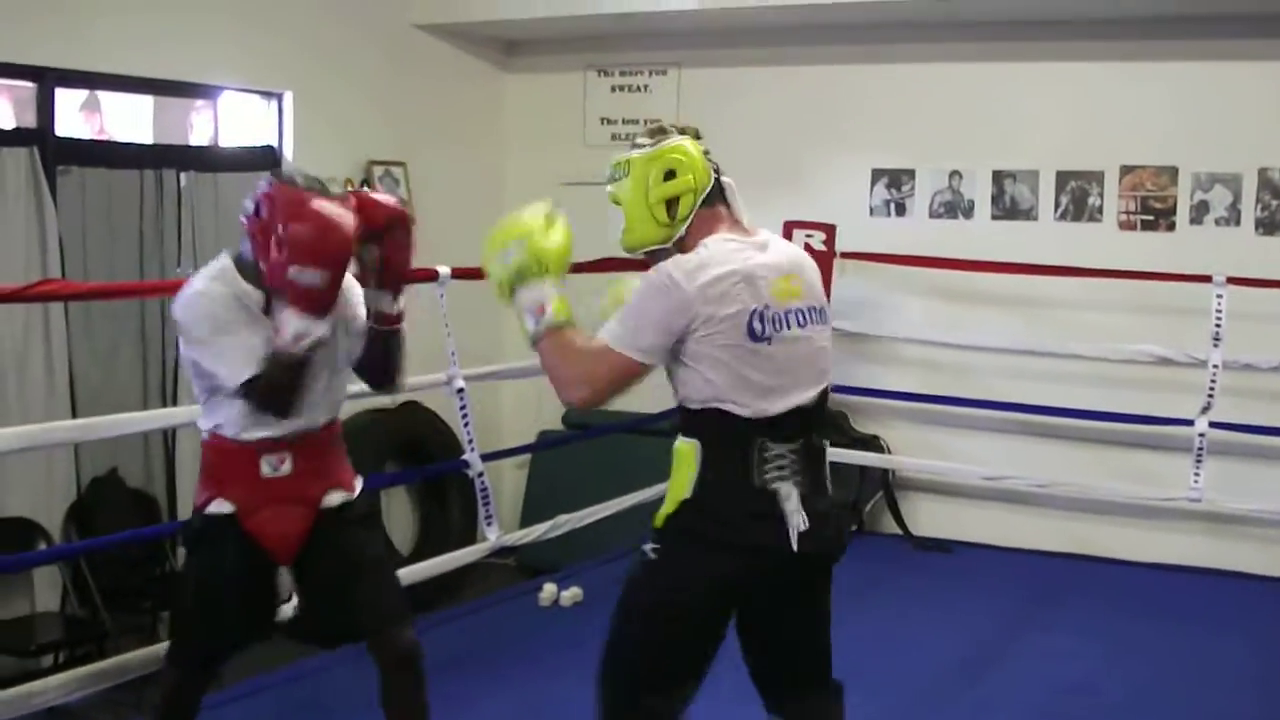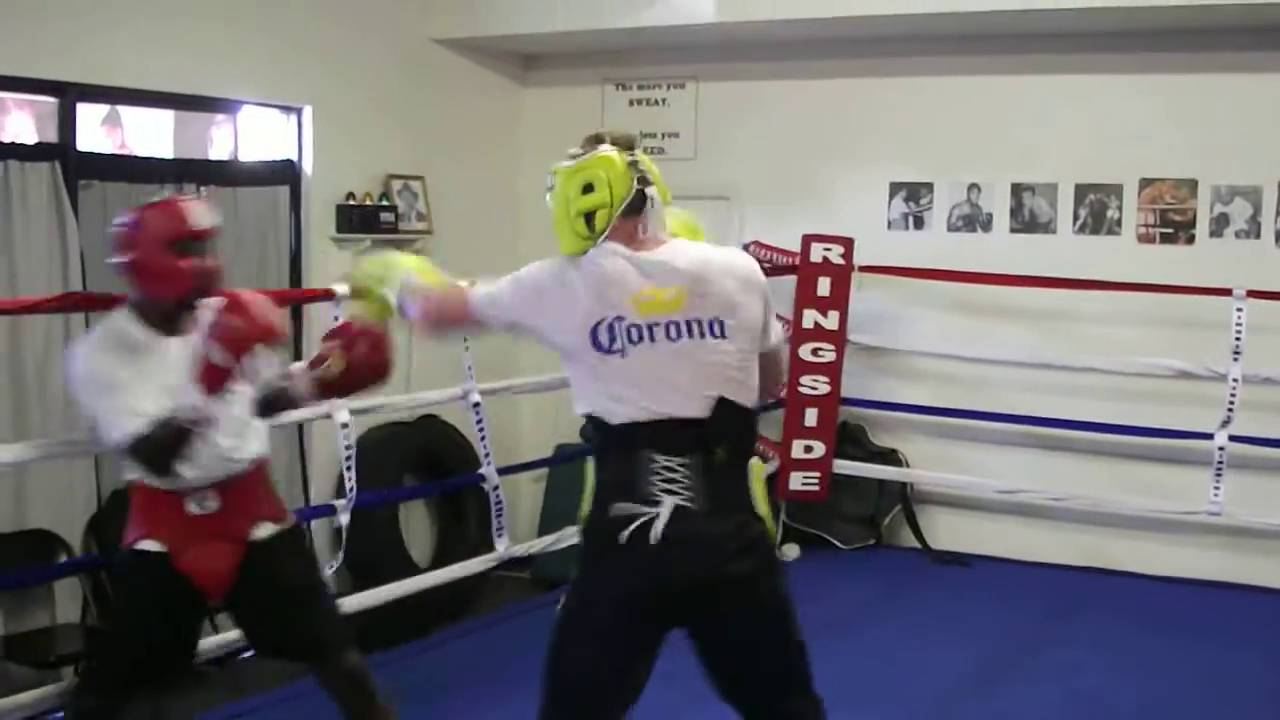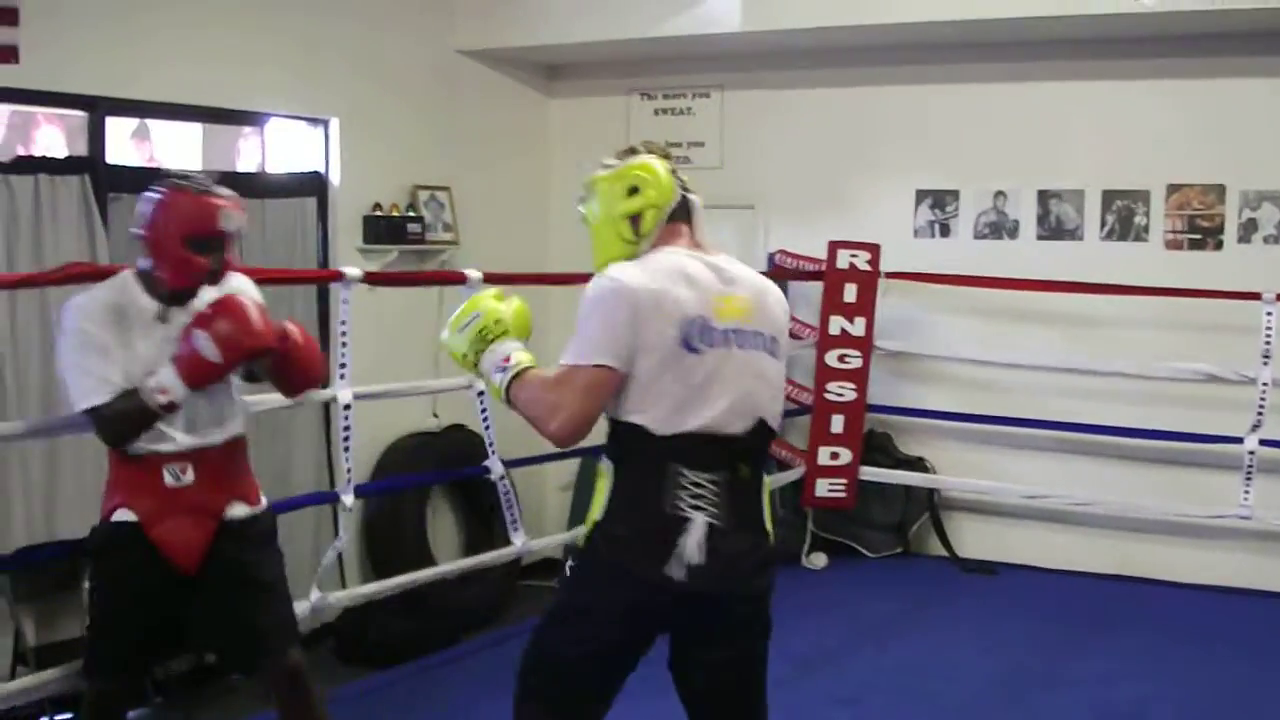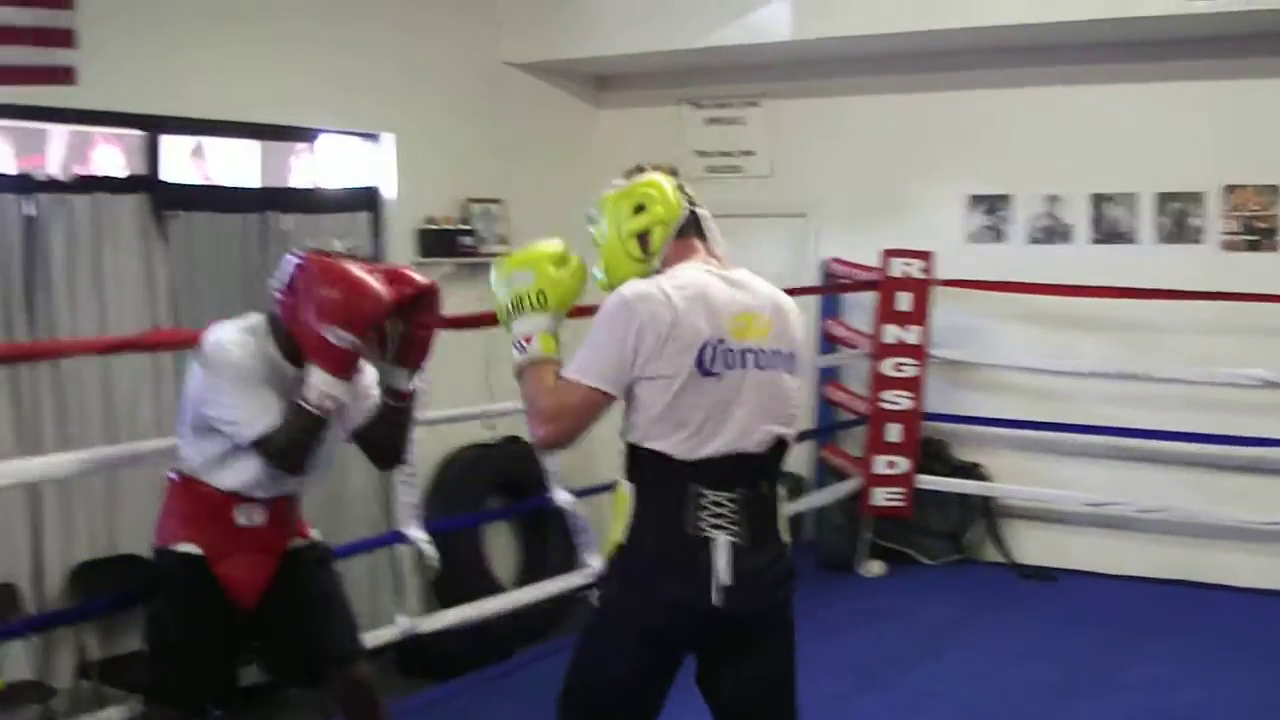
dt=0.3s
person 1, frame 1
left shoulder: (680, 279)
right shoulder: (798, 261)
left elbow: (582, 388)
left wrist: (533, 290)
left hip: (716, 523)
right hip: (808, 519)
person 1, frame 2
left shoulder: (561, 284)
right shoulder: (736, 272)
left elbow: (442, 306)
right elbow: (773, 381)
left wrist: (389, 279)
left hip: (629, 540)
right hip: (732, 535)
person 1, frame 3
left shoulder: (627, 287)
right shoulder: (766, 295)
left elbow: (563, 421)
left wrist: (499, 355)
left hip: (632, 551)
right hip: (738, 551)
person 1, frame 4
left shoulder: (641, 305)
right shoulder: (780, 308)
left elbow: (550, 427)
left wrist: (531, 323)
left hip: (661, 567)
right hip: (759, 566)
person 2, frame 1
left shoulder: (331, 276)
right shoulder: (203, 299)
left elbow: (382, 379)
right elbow: (276, 399)
left wrist: (385, 287)
right wrist: (304, 303)
left hip: (325, 482)
right hip: (238, 491)
left knee: (396, 640)
right knee: (194, 657)
person 2, frame 2
left shoulder: (235, 314)
right shoulder: (98, 352)
right elbow: (155, 457)
left wrist: (329, 369)
right wrist: (210, 375)
left hip: (255, 518)
right hip: (164, 533)
left knee: (341, 662)
person 2, frame 3
left shoulder: (234, 292)
right shoulder: (92, 311)
right elbow: (113, 429)
left wrist: (276, 355)
right wrist: (184, 371)
left hip: (228, 496)
right hip: (141, 508)
left knee: (282, 659)
right knee: (111, 676)
person 2, frame 4
left shoulder: (343, 352)
right shoulder: (228, 349)
left elbow: (387, 456)
right elbow: (289, 456)
left wrist: (402, 365)
right wrist: (337, 364)
left hip: (280, 529)
right hip: (201, 533)
left knee: (351, 674)
